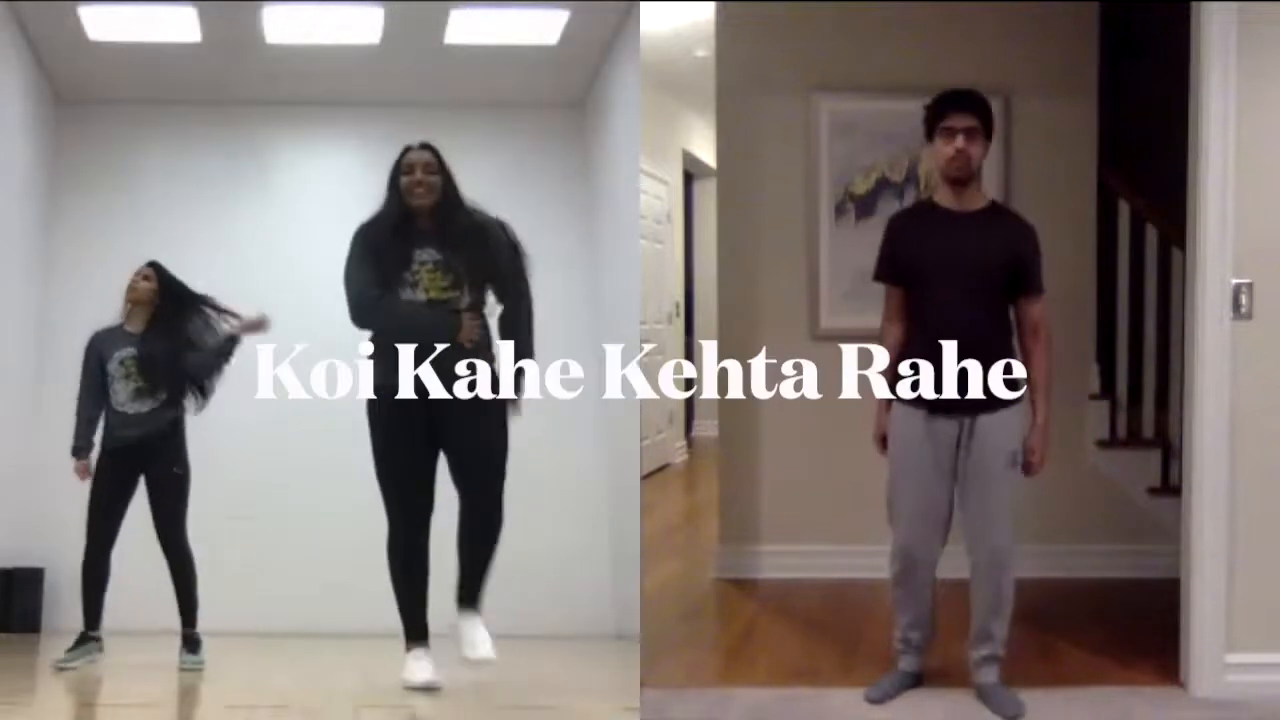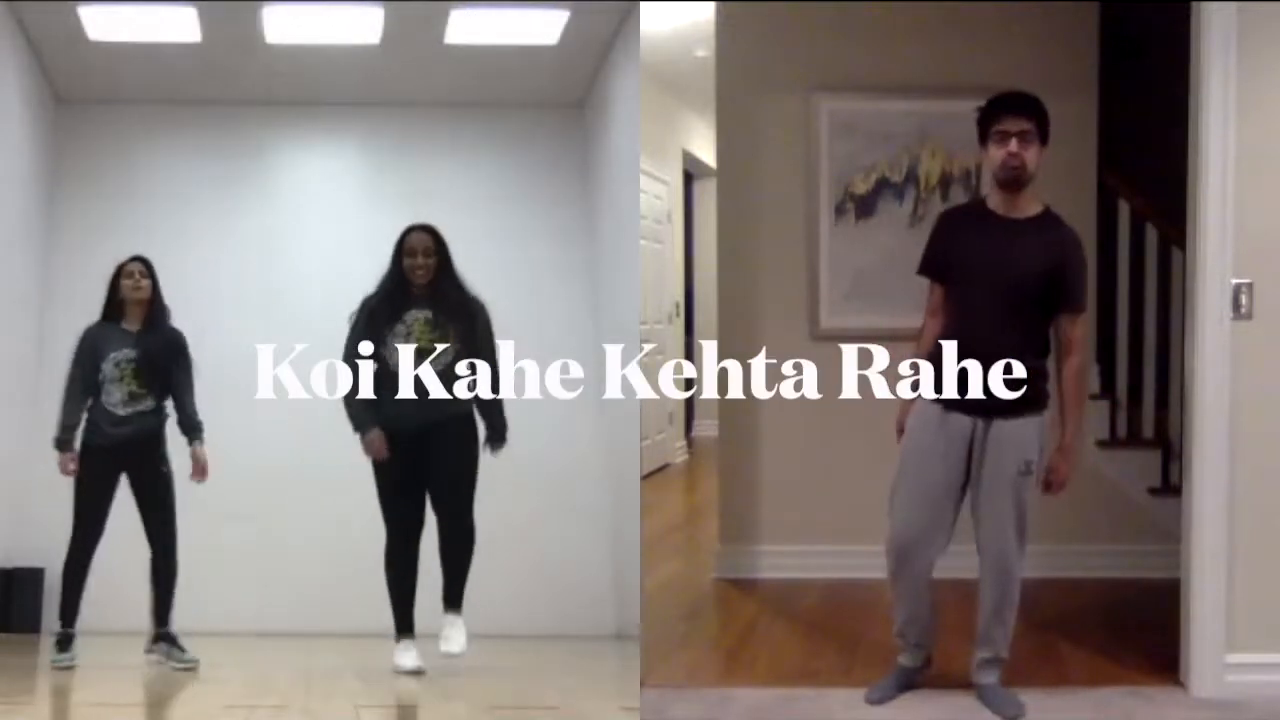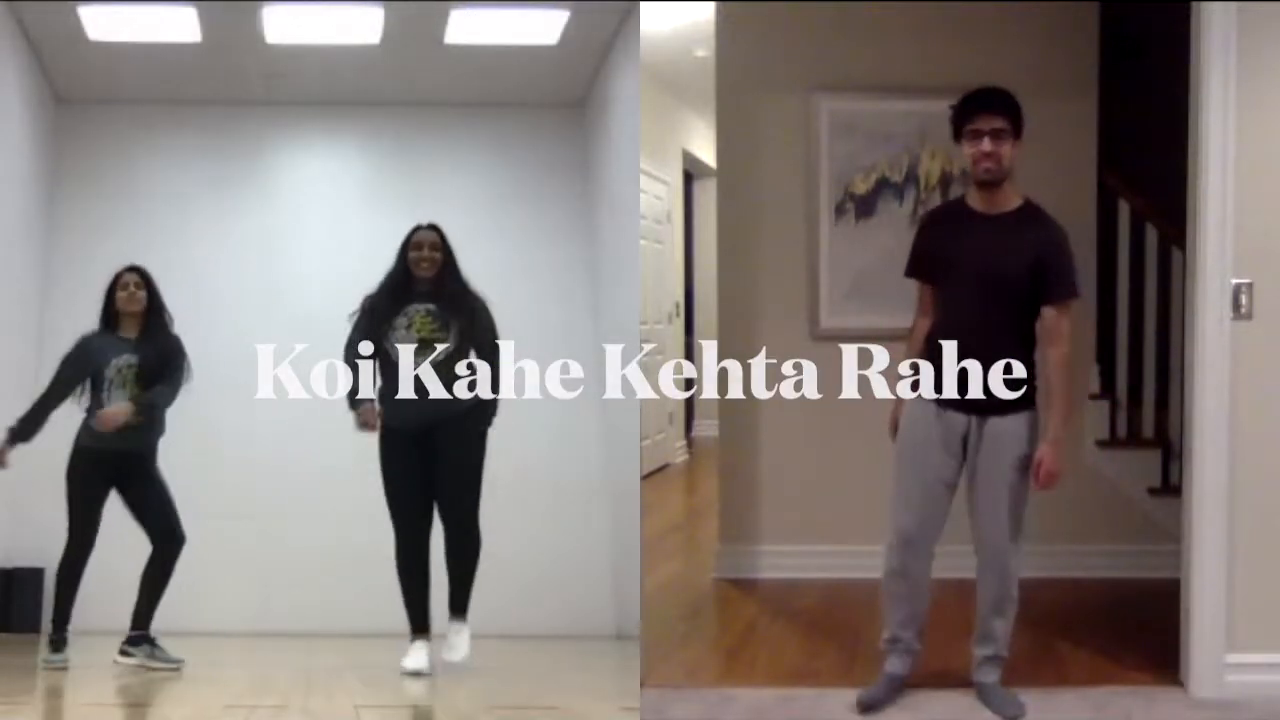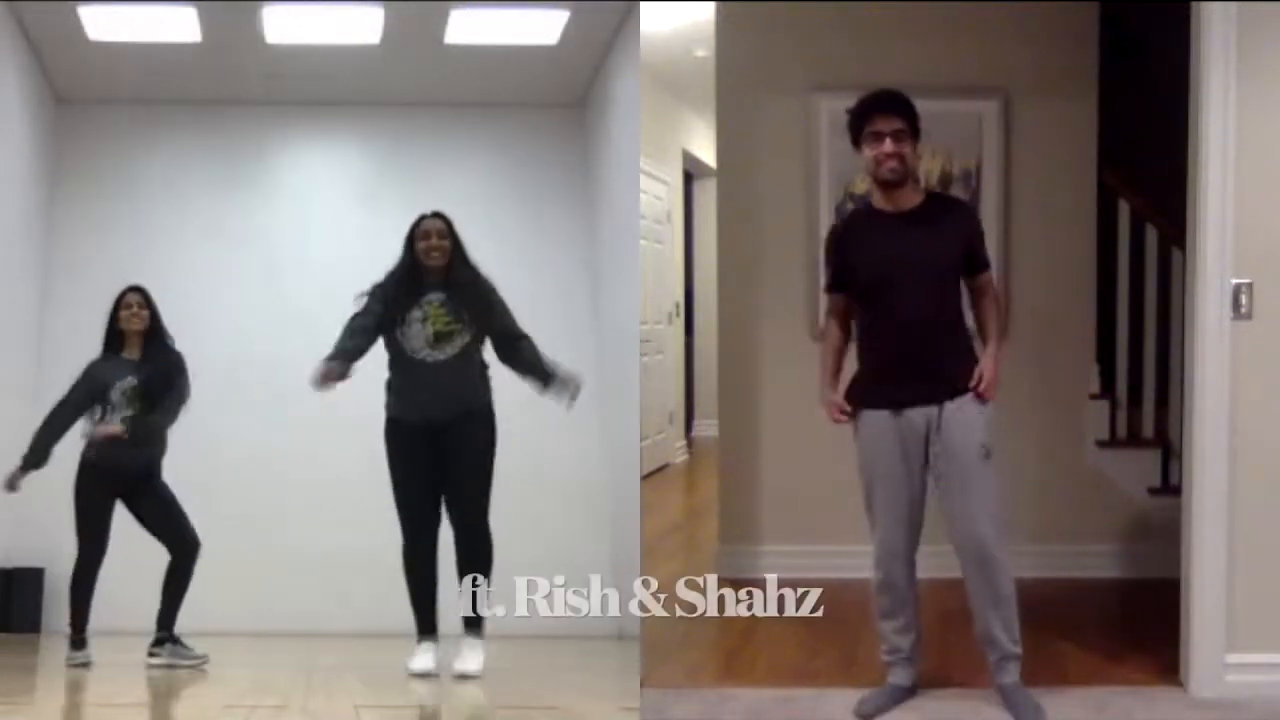
dt=1s
person 1, frame 1
left shoulder: (1014, 233)
right shoulder: (905, 228)
left elbow: (1034, 331)
right elbow: (894, 321)
left wrist: (1040, 420)
right wrist: (883, 404)
left hip: (996, 414)
right hip: (919, 412)
left knee: (993, 547)
right knee: (912, 544)
left ankle: (988, 669)
right ankle: (909, 659)
person 1, frame 2
left shoulder: (1059, 243)
right shoulder: (953, 225)
left elbow: (1071, 349)
left wrist: (1067, 442)
right wrist: (911, 395)
left hip: (1016, 419)
right hip: (941, 408)
left knee: (1001, 552)
right knee: (908, 540)
right ankle: (911, 657)
person 1, frame 3
left shoulder: (1044, 235)
right shoulder: (937, 226)
left elbow: (1056, 341)
left wrist: (1053, 434)
right wrist: (901, 395)
left hip: (1006, 414)
right hip: (933, 405)
left knee: (998, 547)
right knee: (908, 537)
right ankle: (897, 661)
person 1, frame 4
left shoulder: (957, 218)
right shoulder: (847, 235)
left elbow: (986, 291)
right elbow: (838, 317)
left wrist: (990, 352)
right wrist: (829, 384)
left hip: (956, 401)
right hip: (880, 409)
left knee: (980, 539)
right knee: (891, 547)
person 2, frame 1
left shoulder: (480, 235)
right shoulder: (373, 241)
left elbow: (517, 301)
right elbow: (366, 308)
left wrist: (514, 372)
right wrist: (450, 327)
left hip: (470, 390)
right hip: (397, 394)
left knee: (484, 497)
right knee: (408, 518)
left ankle: (470, 608)
right ankle: (416, 647)
person 2, frame 2
left shoulder: (465, 308)
right shoulder: (376, 310)
left elbow: (488, 370)
right elbow: (355, 372)
left wrist: (496, 428)
right wrist: (366, 426)
left hip: (451, 426)
right hip: (395, 431)
left knee: (455, 513)
right knee: (402, 531)
left ankle: (453, 612)
right ankle: (404, 639)
person 2, frame 3
left shoulder: (467, 305)
right shoulder: (380, 306)
left elbow: (492, 364)
right elbow: (354, 361)
left wrist: (483, 415)
right wrist: (360, 400)
left hip: (458, 424)
right hip: (400, 430)
left knee: (460, 515)
right knee: (410, 531)
left ankle: (458, 621)
right ankle: (419, 639)
person 2, frame 4
left shoulder: (477, 291)
right shoulder: (390, 293)
left elbow: (513, 343)
right elbow: (360, 329)
left wrist: (550, 376)
right wrist: (338, 360)
left hip: (468, 420)
right hip: (408, 424)
left knee: (470, 518)
right knee: (418, 529)
left ankle: (472, 637)
right ankle: (426, 641)
person 3, frame 1
left shoulder: (173, 338)
right shoulder: (102, 341)
left elbow: (202, 375)
right elbow: (89, 400)
left wrist: (235, 335)
right wrist: (81, 450)
left hip: (165, 447)
right hip: (116, 450)
left knee: (174, 542)
right knee: (98, 542)
left ankle: (190, 637)
right ankle: (89, 635)
person 3, frame 2
left shoulder: (169, 339)
right shoulder: (96, 336)
left elbow: (183, 394)
right elbow: (77, 391)
left wrist: (196, 441)
right wrist: (64, 444)
left hip: (148, 448)
right hip: (98, 449)
left knee: (163, 540)
right knee: (84, 539)
left ankle: (161, 634)
right ankle: (66, 637)
person 3, frame 3
left shoulder: (167, 344)
right shoulder: (94, 344)
left elbow: (169, 390)
right elbow: (55, 392)
left wrist: (132, 410)
left hip: (139, 462)
right hip: (92, 458)
left knee: (171, 539)
right knee: (80, 546)
left ankle: (138, 639)
right ankle: (57, 640)
person 3, frame 4
left shoulder: (169, 362)
right shoulder: (101, 369)
left elbow: (169, 411)
right elbow: (62, 414)
left wrist: (124, 427)
left hip: (144, 474)
right hip: (98, 472)
left knee: (186, 545)
right knee: (91, 554)
left ankle: (163, 640)
right ankle: (78, 639)
